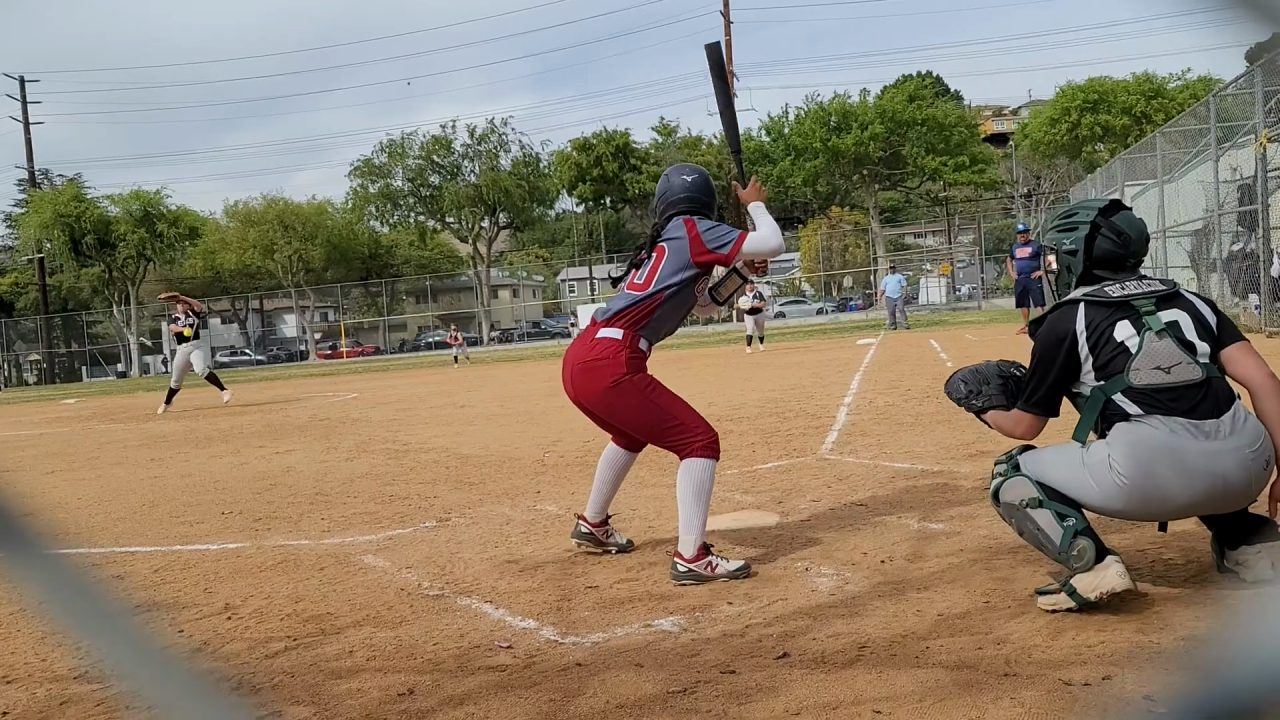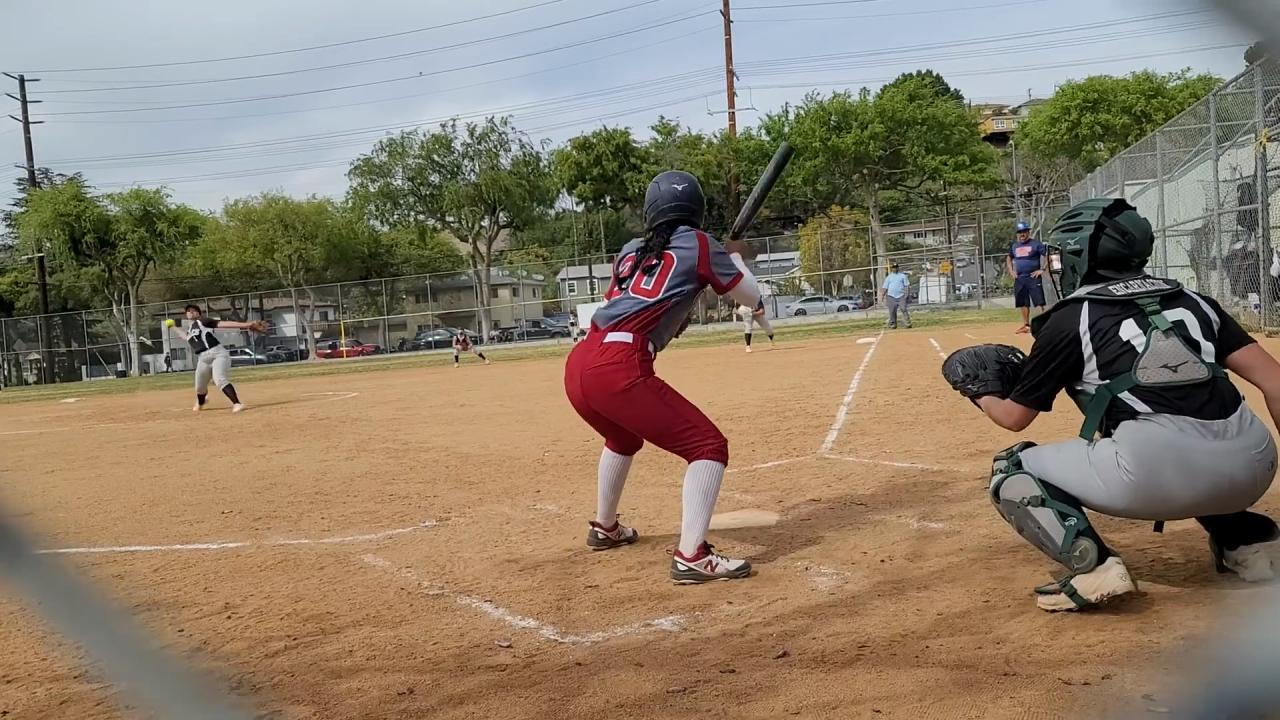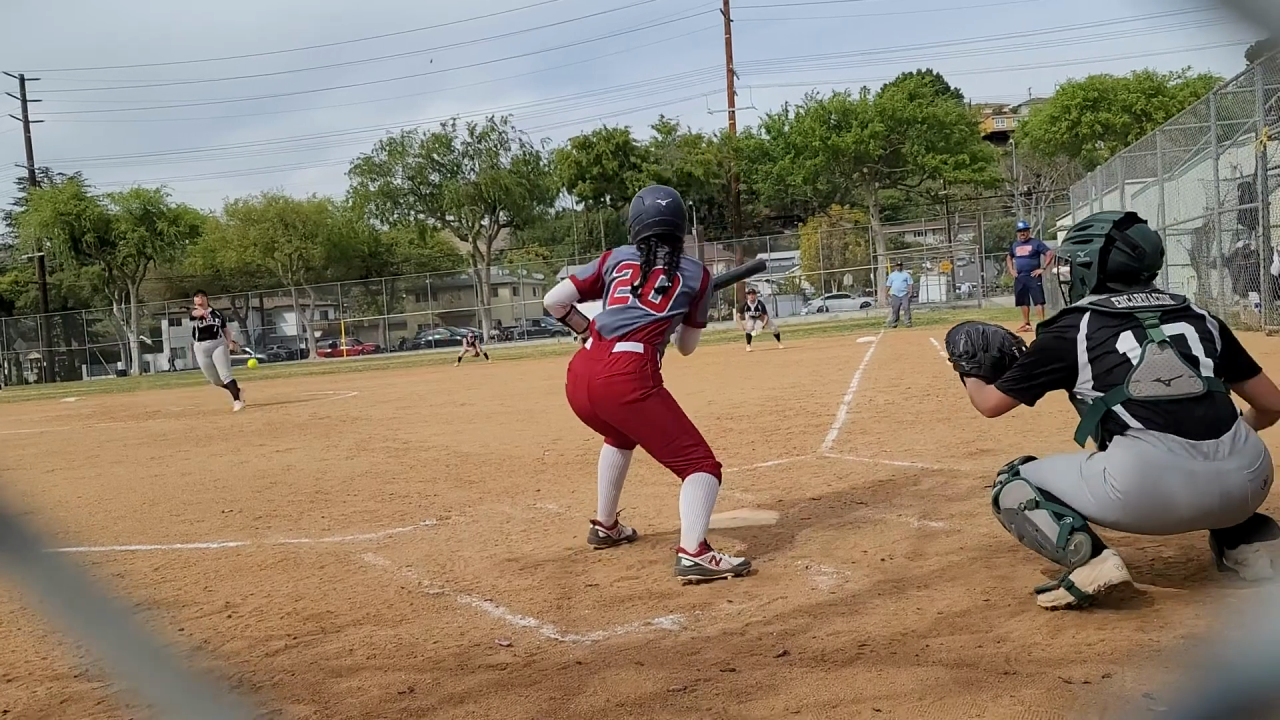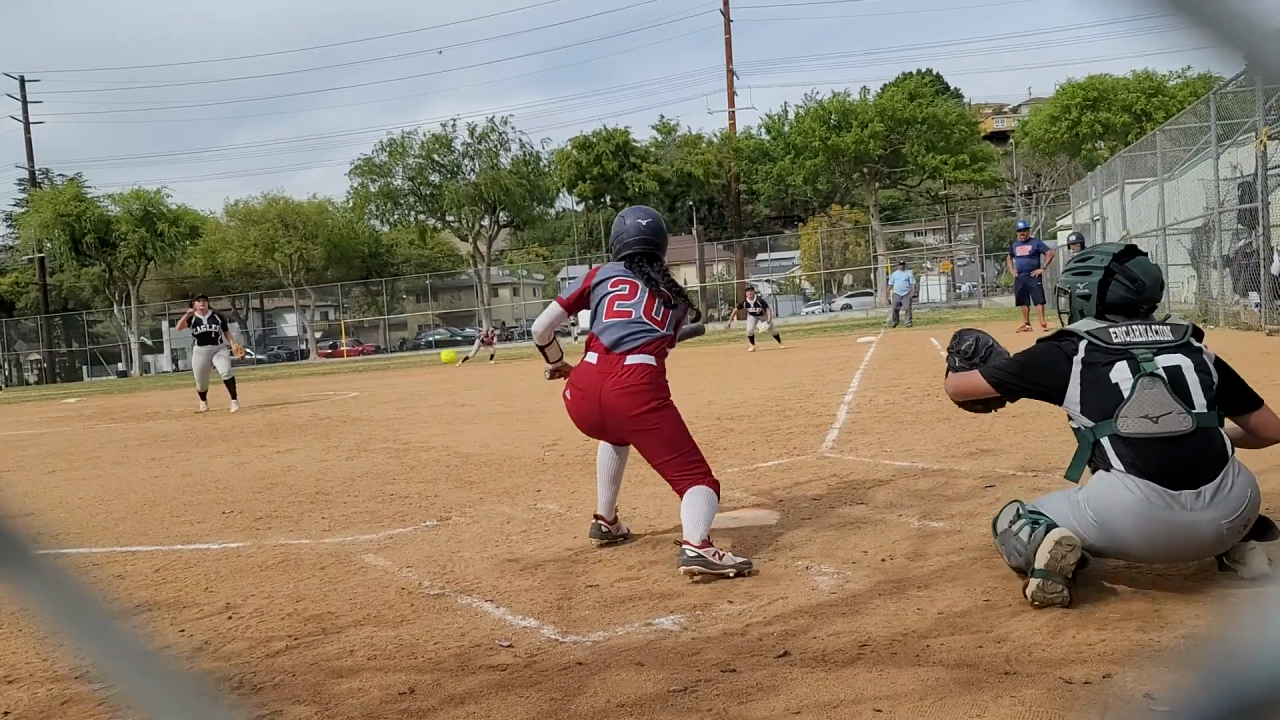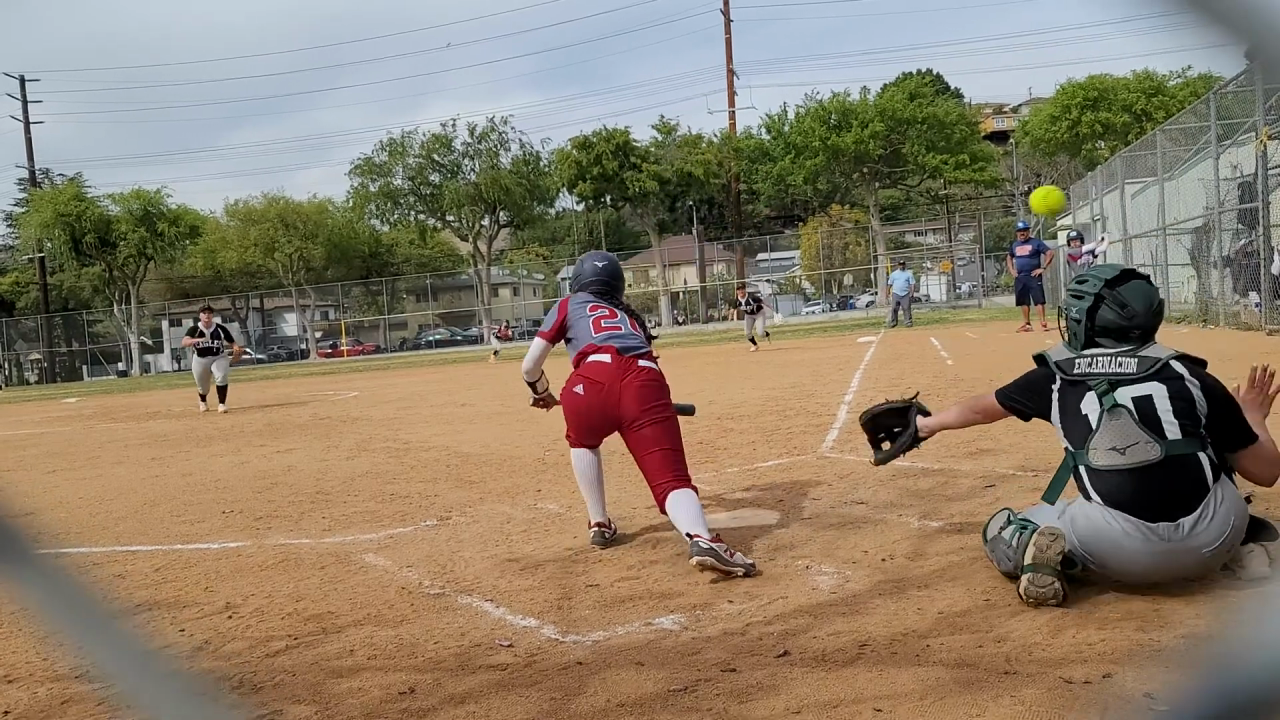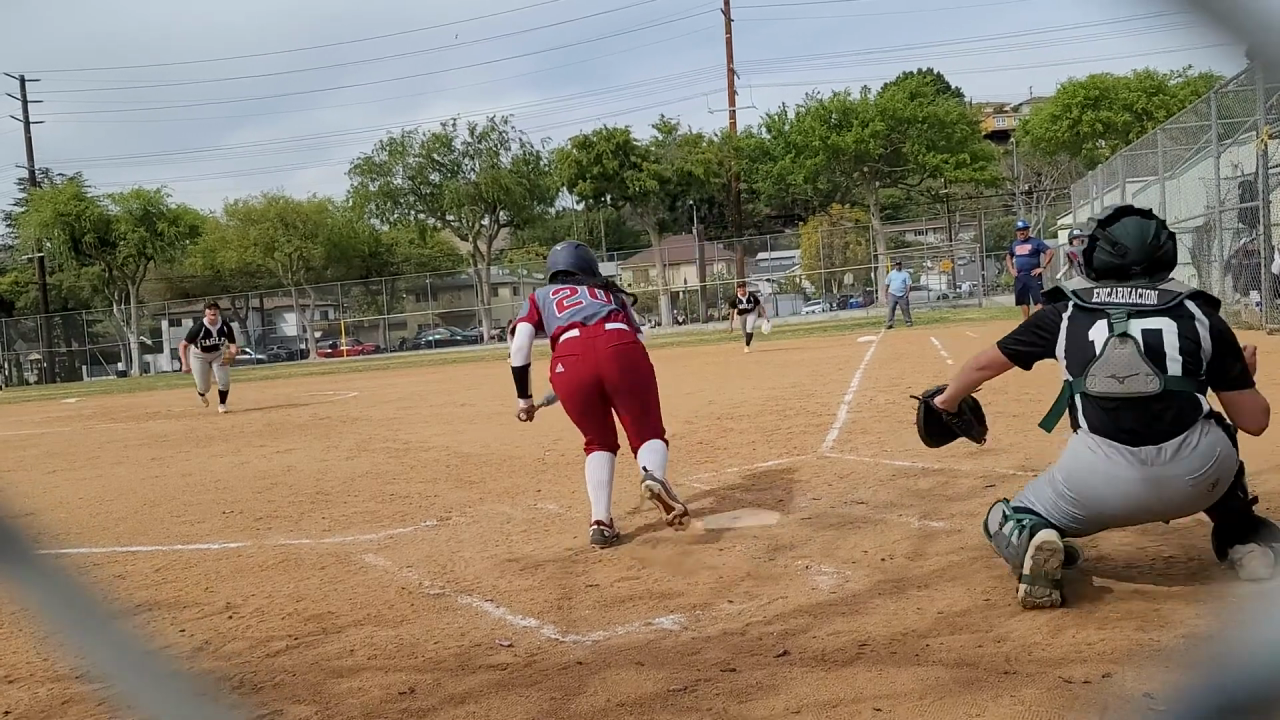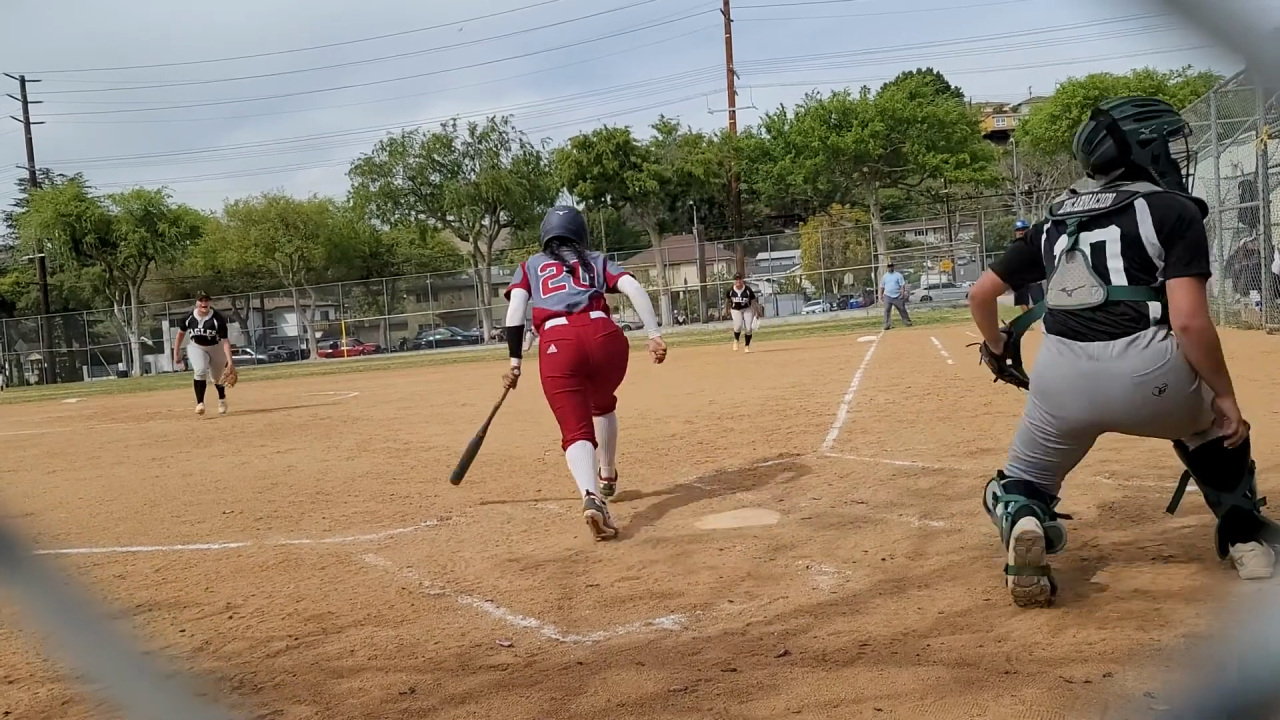
dt=0.2s
person 1, frame 1
left shoulder: (1066, 321)
right shoulder: (1188, 300)
left elbow: (1025, 425)
left wrist: (985, 408)
left hip: (1150, 469)
right hip: (1244, 464)
left knee: (1011, 476)
left ankle: (1091, 564)
person 1, frame 2
left shoulder: (1069, 320)
right shoulder: (1192, 300)
left elbow: (1015, 416)
left wrist: (980, 392)
left hip: (1153, 471)
left knee: (1012, 472)
left ankle: (1092, 563)
right ankle: (1246, 541)
person 1, frame 3
left shoulder: (1072, 330)
right shoulder: (1195, 316)
left elbow: (991, 402)
left wrist: (969, 376)
right wrist: (1235, 419)
left hip: (1147, 488)
left knee: (1014, 488)
left ankle: (1090, 562)
person 1, frame 4
left shoulder: (1067, 352)
right shoulder: (1193, 349)
left elbow: (966, 387)
left wrist: (953, 379)
left hip: (1138, 522)
right hip: (1227, 516)
left knee: (1013, 524)
left ankle: (1046, 543)
right ankle: (1246, 541)
person 1, frame 5
left shoulder: (1059, 374)
right shoulder: (1187, 374)
left elbow: (982, 408)
left wrist: (928, 425)
left hip: (1122, 543)
right hip: (1208, 535)
left knee: (1003, 532)
right ankle: (1239, 539)
person 1, frame 6
left shoulder: (1066, 309)
right shoulder: (1196, 311)
left elbow: (984, 364)
left wrist: (948, 400)
right wrist: (1247, 378)
left hip: (1104, 477)
right hip: (1194, 472)
left knee: (1007, 523)
left ankle: (1035, 550)
right ankle: (1245, 543)
person 1, frame 7
left shoulder: (1057, 219)
right shoulder: (1171, 209)
left elbow: (981, 292)
right elbow: (1189, 320)
left wrist: (994, 342)
right wrist: (1225, 396)
left hip: (1061, 372)
right hip: (1143, 367)
left knee: (1020, 489)
right knee: (1213, 425)
left ankle: (1026, 528)
person 2, frame 1
left shoulder: (656, 242)
right shoulder: (693, 230)
left elbow: (699, 305)
right elbow: (772, 245)
left wrist: (740, 271)
right wrist: (755, 203)
left hip: (578, 360)
right hip: (609, 365)
left knee: (632, 435)
right knee: (699, 441)
left ankle: (593, 524)
right ankle: (691, 557)
person 2, frame 2
left shoulder: (632, 250)
right shoulder: (698, 245)
right elbow: (751, 296)
right wrist: (736, 258)
left hip: (579, 367)
right hip: (619, 369)
left knee: (624, 437)
right knee: (708, 446)
left ankle: (604, 527)
right ankle: (691, 555)
person 2, frame 3
left shoulder: (614, 257)
right shoulder: (695, 272)
left elbow: (553, 301)
right elbow: (687, 346)
left hip: (579, 377)
right hip: (629, 376)
left knee: (621, 434)
right knee: (699, 463)
left ankle: (605, 524)
right ankle: (693, 552)
person 2, frame 4
left shoulder: (598, 275)
right shoulder: (674, 295)
left elbow: (542, 327)
left wrist: (554, 359)
left hip: (583, 389)
right hip: (639, 387)
left knee: (614, 434)
right knee: (695, 477)
left ankle: (605, 520)
right ankle: (697, 547)
person 2, frame 5
left shoulder: (567, 305)
right shoulder: (629, 314)
left elbow: (530, 364)
left wrist: (539, 392)
left hip: (590, 381)
right hip: (644, 383)
left knee: (582, 439)
right knee: (673, 481)
left ankle: (601, 525)
right ankle: (701, 540)
person 2, frame 6
left shoulder: (539, 296)
right shoulder: (609, 289)
left elbow: (519, 347)
right elbow: (635, 331)
left wrist: (524, 397)
left hip: (571, 357)
right hip: (621, 348)
left knee: (599, 443)
right knee: (649, 436)
right ankle: (653, 480)
person 2, frame 7
left shoulder: (530, 265)
right shoulder: (598, 260)
left elbow: (516, 308)
right elbow: (633, 287)
left wrist: (514, 359)
right wrist: (654, 334)
left hip: (558, 344)
right hip: (603, 340)
right knee: (602, 405)
